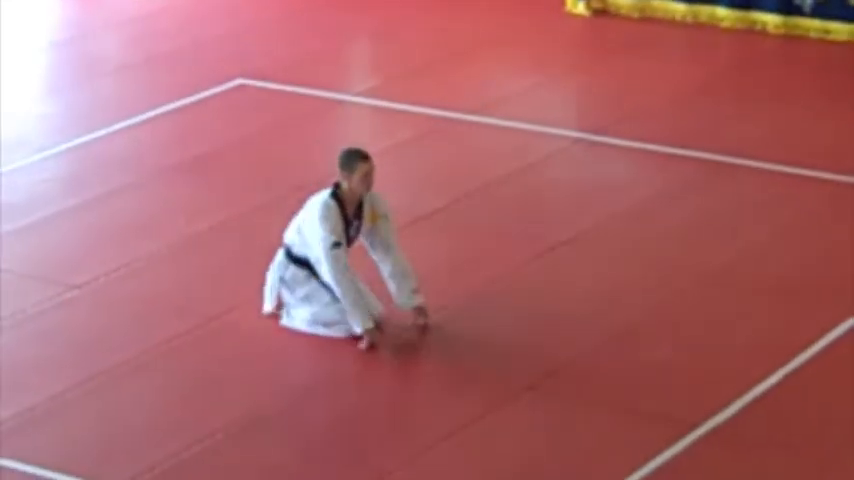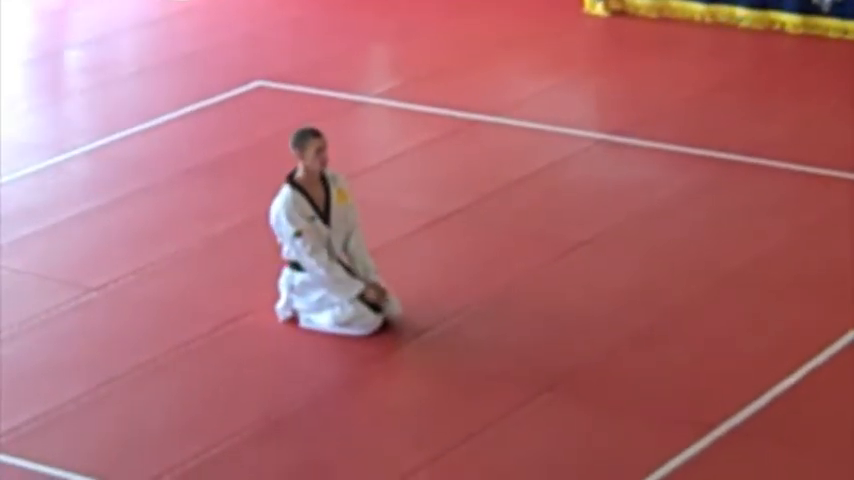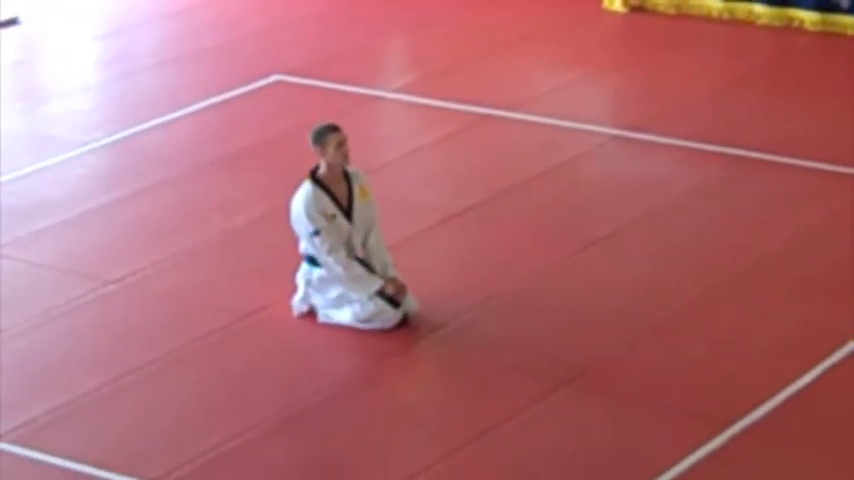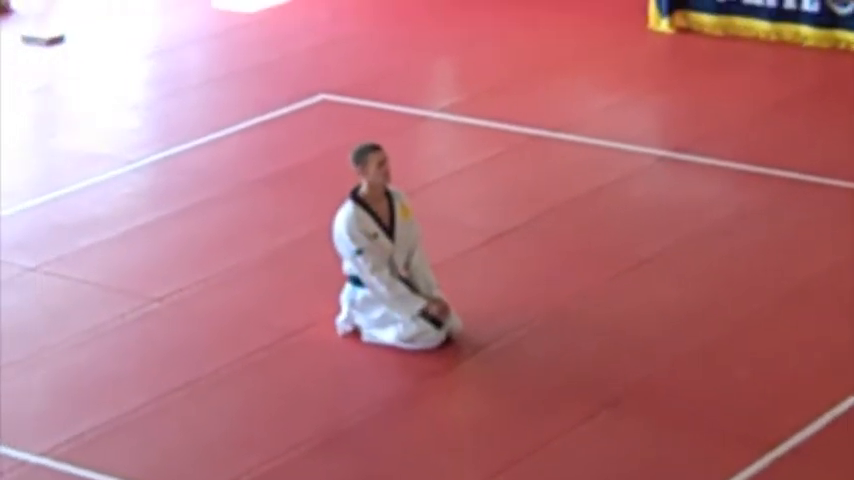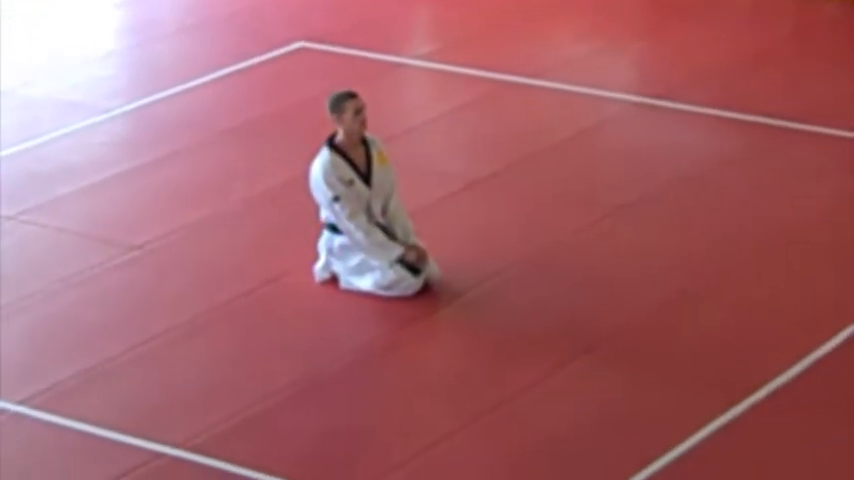
dt=1s
person 1, frame 1
left shoulder: (372, 203)
right shoulder: (322, 212)
left elbow: (388, 252)
right elbow: (337, 274)
left wrist: (413, 300)
right wrist: (365, 325)
left hip: (325, 268)
right hip: (297, 273)
left knee: (372, 314)
right knee: (346, 323)
right ankle: (288, 308)
person 1, frame 2
left shoulder: (335, 182)
right shoulder: (286, 205)
left elbow: (353, 235)
right elbow: (314, 259)
left wrist: (370, 279)
right wrist: (361, 289)
left hip: (337, 268)
right hip: (309, 279)
left knee: (391, 310)
right knee: (369, 320)
right ankle: (302, 310)
person 1, frame 3
left shoulder: (355, 179)
right shoulder: (307, 201)
left elbow: (372, 233)
right elbow: (332, 258)
left wrist: (388, 274)
right wrist: (380, 285)
left hip: (354, 264)
right hip: (327, 275)
left knee: (407, 306)
right knee: (389, 314)
right ankle: (319, 303)
person 1, frame 4
left shoulder: (397, 199)
right shoulder: (349, 220)
left elbow: (415, 252)
right elbow: (375, 276)
left wrist: (432, 294)
right wrist: (423, 305)
left hip: (401, 283)
right hip: (371, 294)
left knee: (450, 325)
right knee: (431, 335)
right ankle: (361, 320)
person 1, frame 5
left shoulder: (374, 146)
right shoulder: (326, 168)
left elbow: (391, 199)
right elbow: (352, 224)
left wrist: (410, 241)
right wrist: (400, 253)
left hip: (379, 229)
right hip: (349, 242)
left knee: (429, 273)
right knee: (408, 281)
right ankle: (339, 267)
